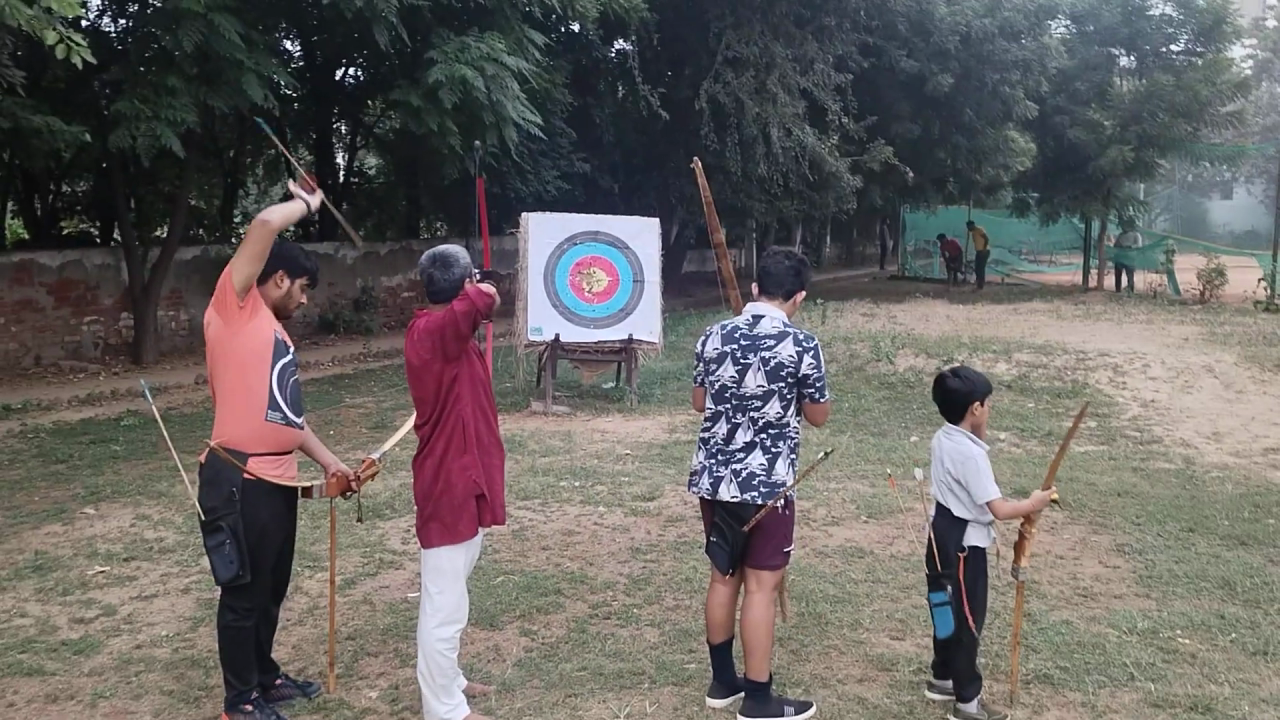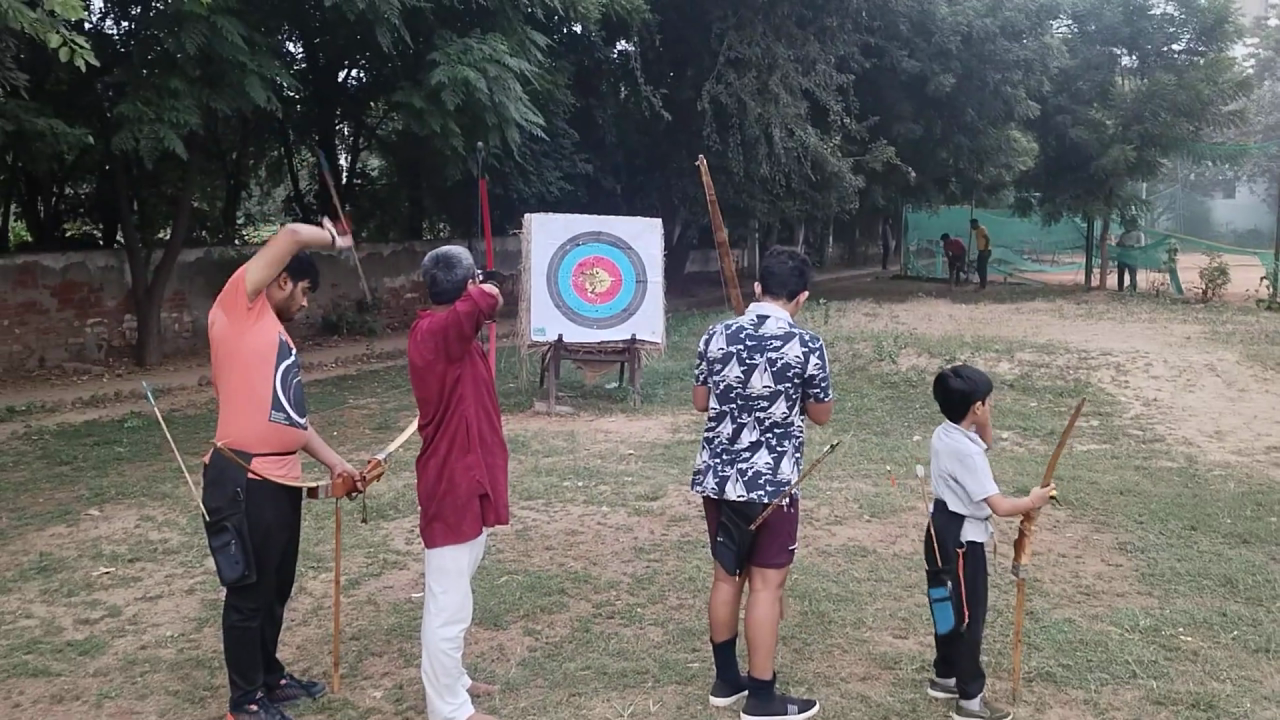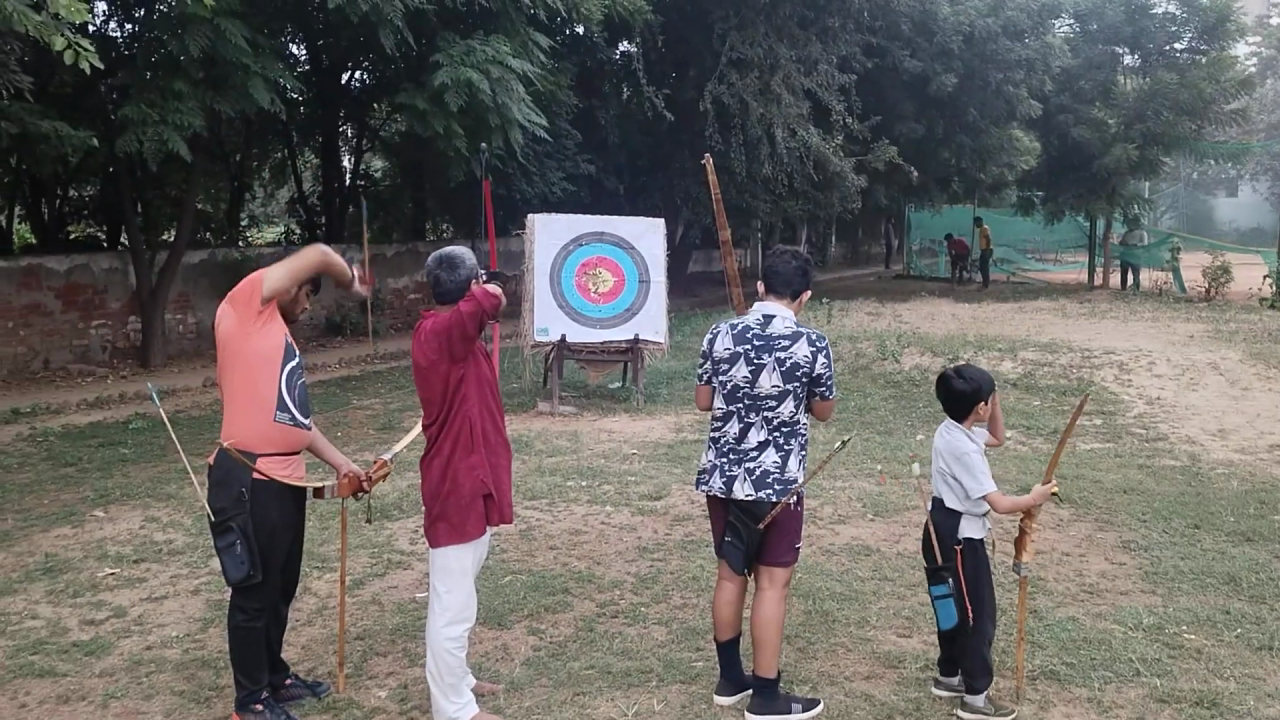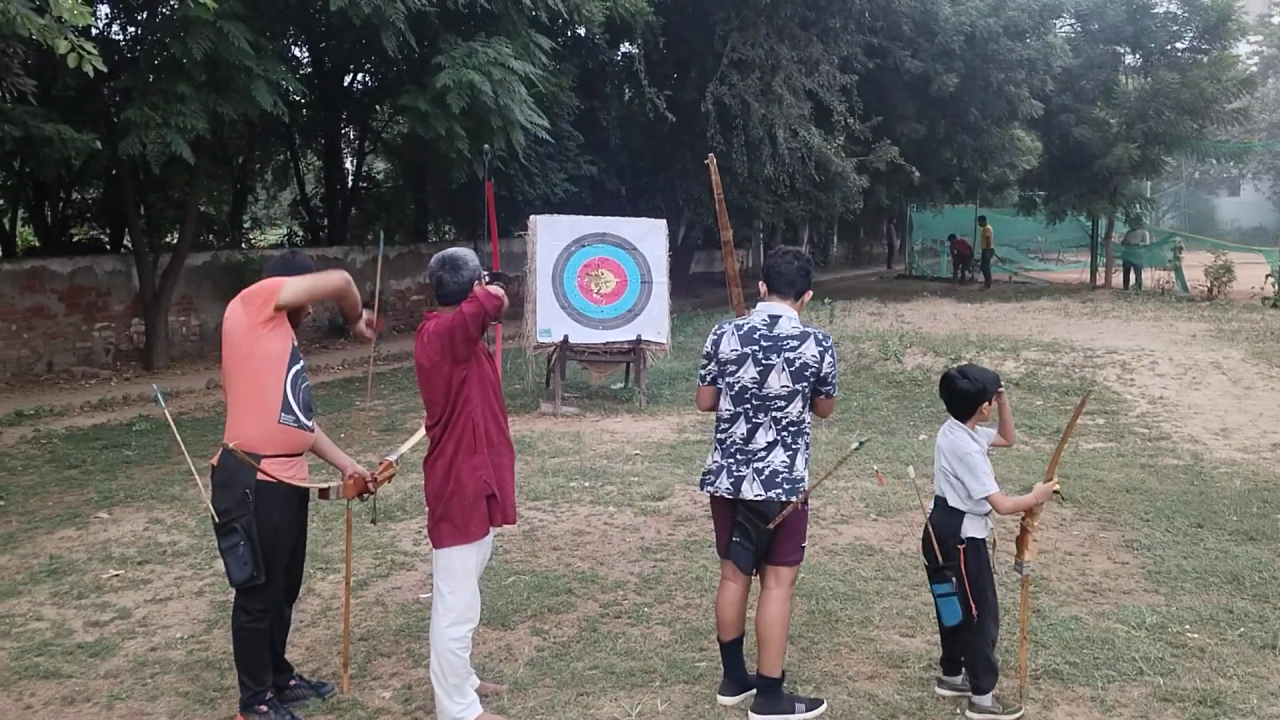
dt=0.1s
person 1, frame 1
left shoulder: (276, 330)
right shoulder: (235, 308)
right elbow: (263, 227)
left wrist: (329, 461)
right wrist: (304, 202)
left hip: (277, 480)
right hip: (241, 481)
left knee: (272, 588)
right knee: (244, 591)
person 1, frame 2
left shoulder: (274, 330)
right shoulder: (239, 306)
right elbow: (291, 239)
left wrist: (334, 461)
right wrist: (330, 236)
left hip: (281, 478)
right hip: (245, 480)
left knee: (276, 588)
right knee: (248, 592)
left ankle: (268, 676)
person 1, frame 3
left shoulder: (277, 331)
right shoulder: (245, 307)
right elbow: (314, 255)
left wrist: (341, 462)
right wrist: (348, 275)
left hip: (285, 480)
right hip: (249, 480)
left knee: (280, 588)
right knee: (253, 592)
left ankle: (274, 676)
person 1, frame 4
left shoulder: (278, 333)
right shoulder: (252, 304)
left elbow: (298, 416)
right elbow: (339, 283)
left wrist: (346, 464)
right wrist: (358, 319)
left hip: (285, 480)
right hip: (253, 482)
left knee: (283, 589)
right knee: (257, 593)
left ankle: (278, 678)
person 2, frame 1
left shoulder: (715, 335)
right shoulder: (801, 345)
right elbow: (818, 415)
left hip: (713, 477)
right hip: (764, 484)
left knee: (723, 577)
right knee: (761, 587)
left ankle: (723, 681)
person 2, frame 2
left shoulder: (717, 335)
right shoulder: (805, 345)
left elbow: (700, 401)
right elbow: (820, 414)
left hip: (716, 476)
right hip: (769, 484)
left knee: (726, 575)
right knee: (766, 584)
left ankle: (726, 679)
person 2, frame 3
left shoulder: (721, 334)
right shoulder: (811, 345)
left elbow: (703, 400)
right elbow: (823, 411)
left hip: (721, 476)
right hip: (775, 482)
left knee: (730, 574)
right knee: (772, 583)
left ankle: (730, 678)
person 2, frame 4
left shoulder: (725, 334)
right shoulder: (815, 344)
left elbow: (704, 400)
right elbow: (824, 408)
left hip: (725, 476)
right hip: (779, 481)
left knee: (734, 574)
right knee: (777, 582)
left ankle: (734, 678)
person 3, frame 1
left shoulder: (434, 330)
right shoulder: (437, 330)
right elbow: (482, 299)
right wrist: (481, 294)
left hip: (456, 478)
right hip: (451, 483)
left knee: (445, 596)
right knee: (445, 604)
left ankle: (445, 681)
person 3, frame 2
left shoulder: (438, 330)
right shoulder: (439, 331)
right elbow: (485, 300)
right wrist: (484, 295)
left hip: (459, 479)
right hip: (454, 484)
left knee: (449, 596)
right knee: (448, 603)
left ankle: (449, 681)
person 3, frame 3
left shoulder: (442, 330)
right shoulder: (442, 331)
right elbow: (488, 300)
right wrist: (488, 295)
left hip: (464, 477)
right hip: (458, 483)
left knee: (454, 595)
right knee: (453, 603)
left ankle: (454, 680)
person 3, frame 4
left shoulder: (446, 331)
right shoulder: (445, 332)
right elbow: (489, 302)
right wrist: (491, 296)
left hip: (468, 479)
right hip: (462, 484)
left knee: (457, 596)
right knee: (456, 603)
left ankle: (458, 680)
person 4, frame 1
left shoulder: (943, 437)
right shoulder: (969, 453)
right elbow: (999, 509)
left wrist: (979, 427)
right wrist: (1032, 504)
left hip: (944, 534)
right hip: (963, 541)
left knee: (950, 614)
right knee: (967, 621)
left ankle: (942, 679)
person 4, frame 2
left shoulder: (945, 432)
right shoulder: (965, 451)
left elbow: (984, 439)
right elbow: (999, 505)
left wrist: (983, 406)
right wrist: (1032, 501)
left hip: (943, 532)
right hip: (961, 539)
left knee: (950, 611)
right knee: (969, 618)
left ankle: (944, 677)
person 4, frame 3
left shoulder: (948, 430)
right shoulder: (964, 449)
left elbow: (997, 438)
right elbow: (998, 503)
left wrist: (995, 406)
right wrist: (1033, 498)
left hip: (942, 529)
right hip: (961, 535)
left knee: (954, 609)
right knee: (977, 614)
left ankle: (948, 676)
person 4, frame 4
left shoulder: (953, 430)
right shoulder: (967, 450)
left elbow: (1006, 438)
right elbow: (1001, 504)
left wrist: (1005, 404)
right wrist: (1036, 497)
left hip: (942, 528)
right hip: (962, 535)
left knee: (954, 607)
right knee: (980, 613)
left ankle: (951, 676)
